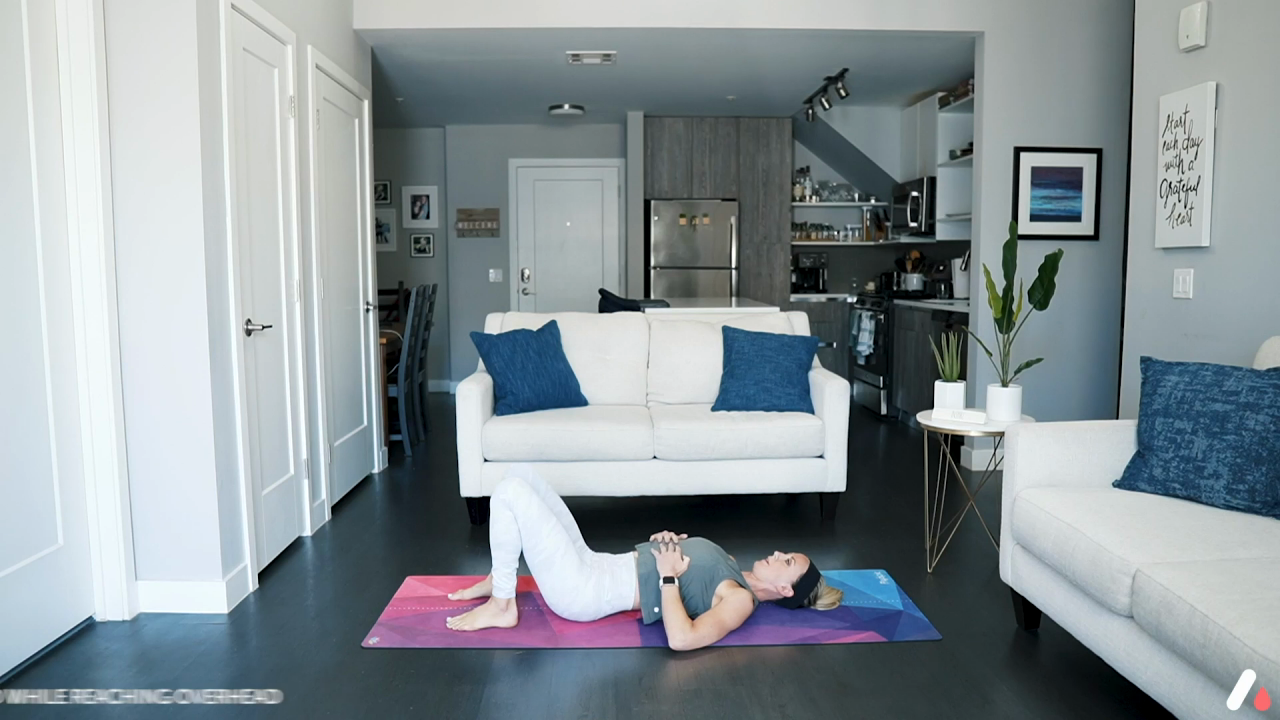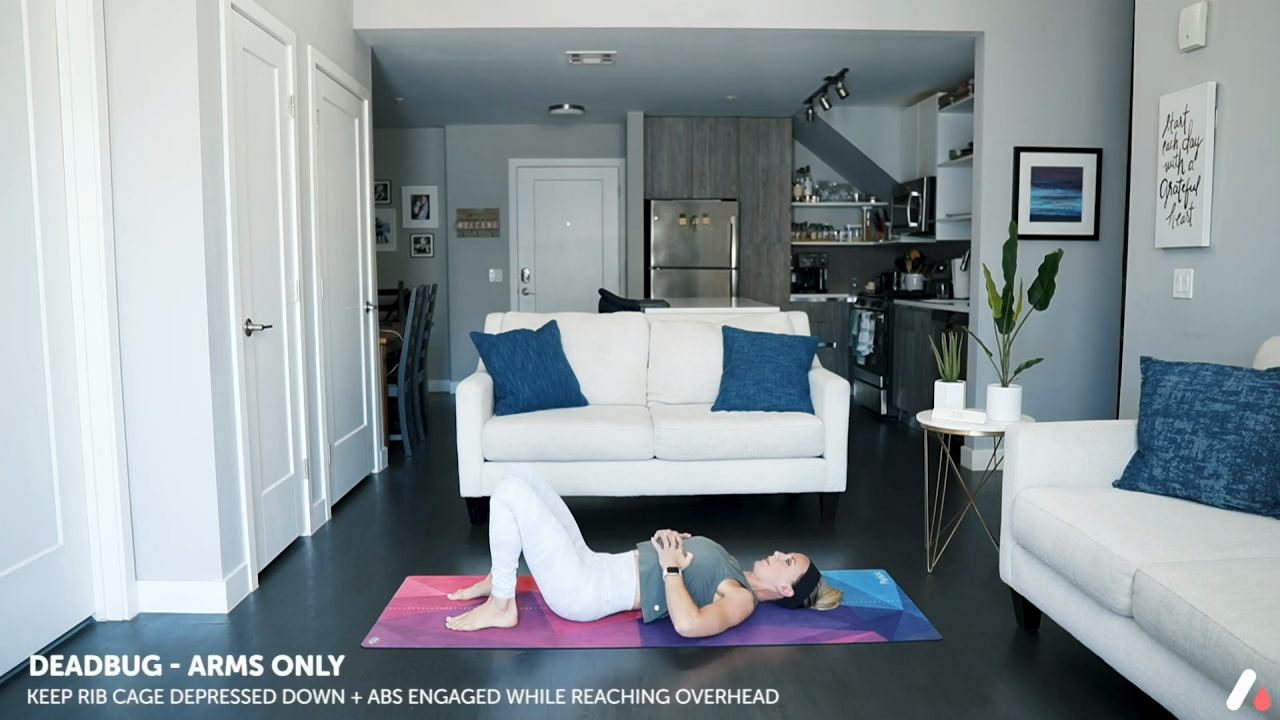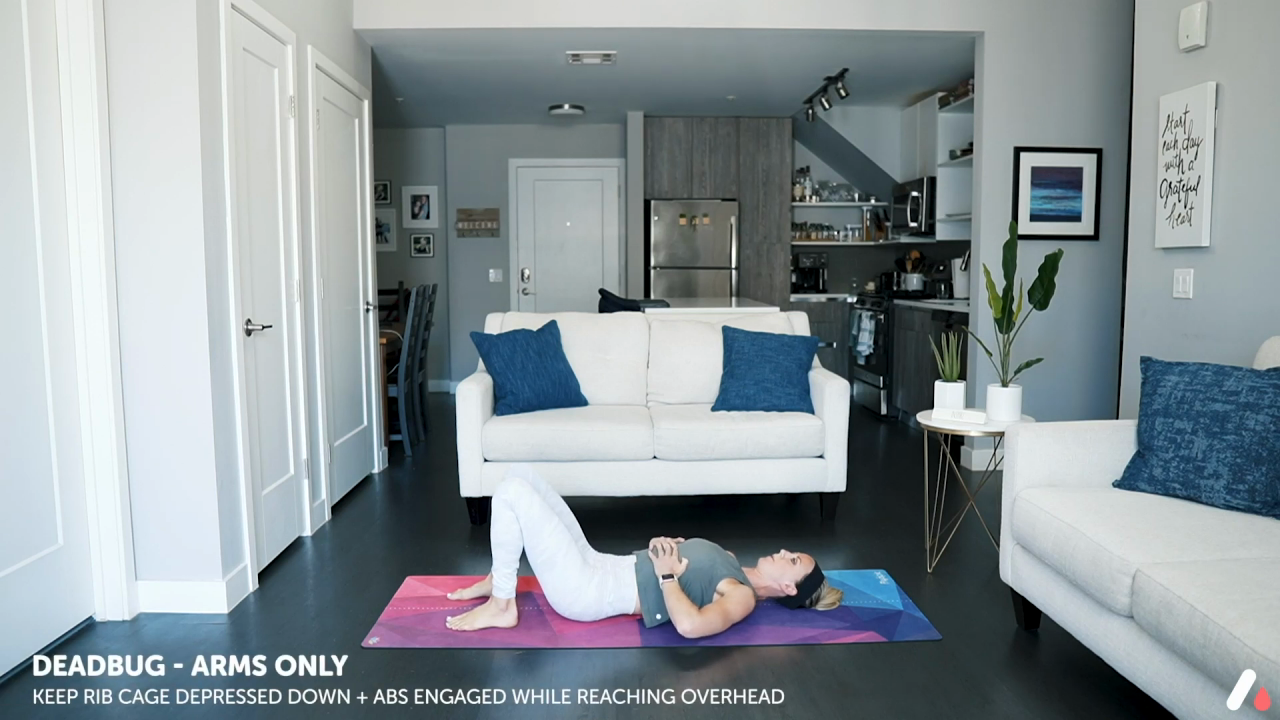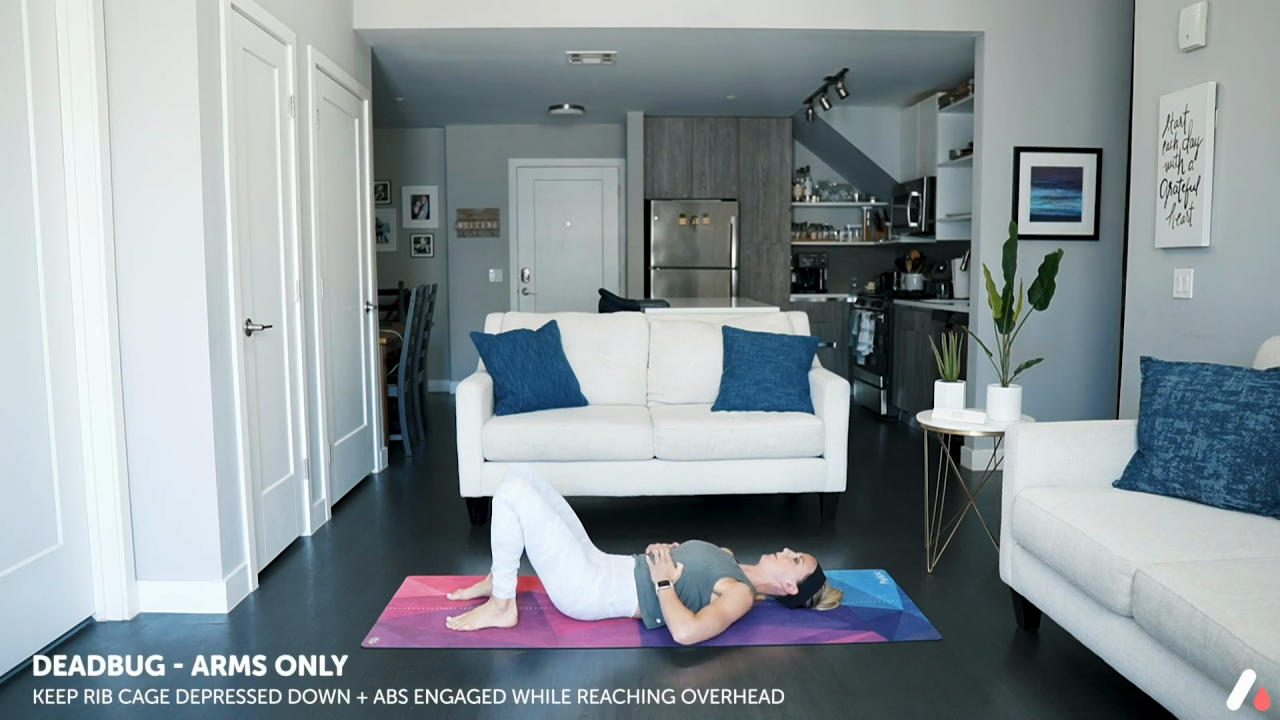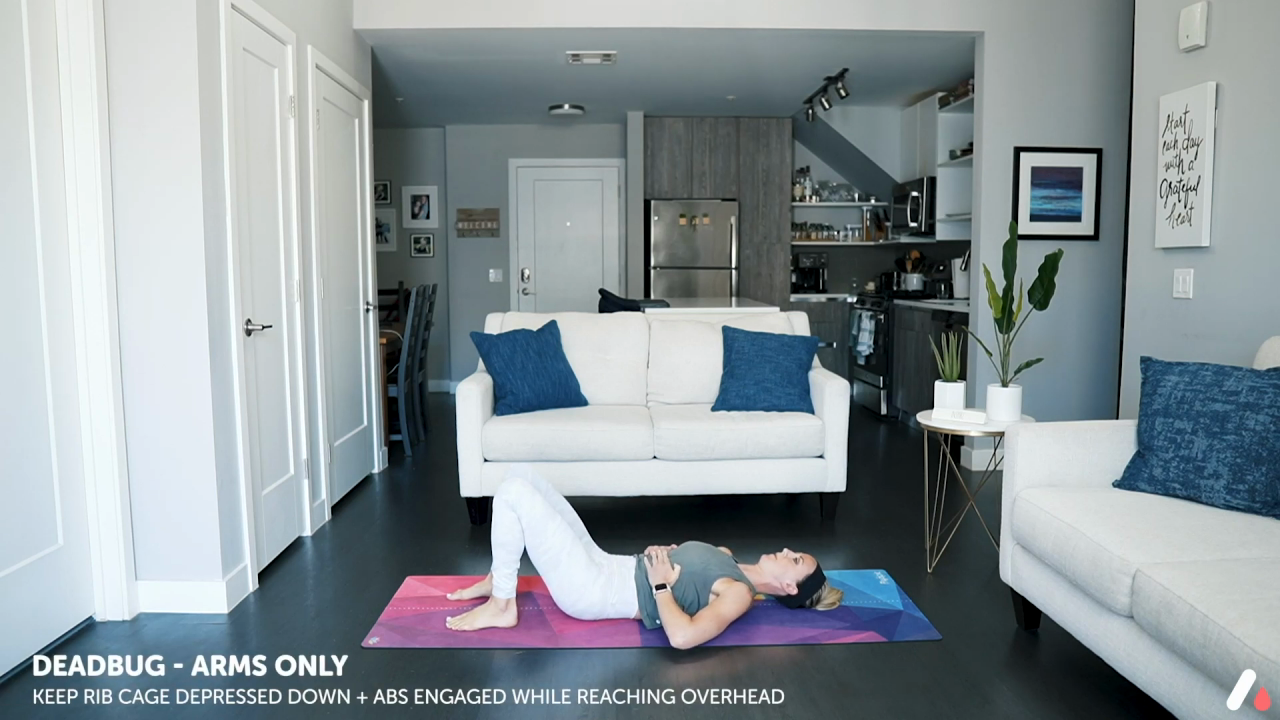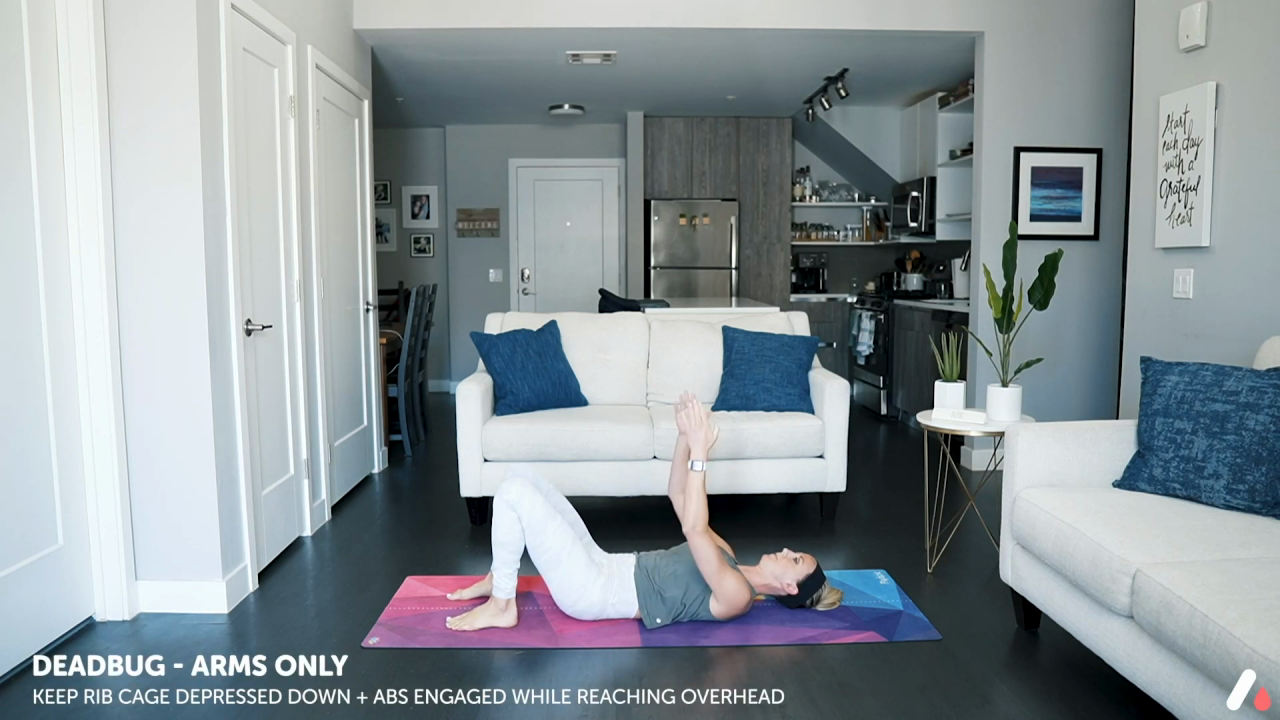
dt=0.7s
person 1, frame 1
left shoulder: (740, 600)
right shoulder: (733, 572)
left elbow: (681, 639)
left wrist: (668, 576)
right wrist: (668, 541)
left hip: (581, 591)
right hip: (593, 566)
left knee: (511, 491)
right knee: (522, 472)
left ankle: (501, 606)
right ankle: (498, 579)
person 1, frame 2
left shoulder: (741, 600)
right shoulder: (734, 573)
left elbow: (687, 624)
left wrist: (672, 567)
right wrist: (669, 540)
left hip: (580, 591)
right hip: (591, 566)
left knee: (509, 492)
right knee: (521, 473)
left ankle: (501, 607)
right ankle: (498, 579)
person 1, frame 3
left shoulder: (742, 597)
right shoulder: (734, 572)
left elbow: (689, 624)
left wrist: (667, 575)
right wrist: (666, 546)
left hip: (583, 591)
right hip: (596, 565)
left knee: (511, 492)
right knee: (521, 473)
left ankle: (501, 607)
right ankle: (497, 579)
person 1, frame 4
left shoulder: (741, 595)
right shoulder: (733, 570)
left elbow: (685, 631)
left wrist: (664, 581)
right wrist: (668, 552)
left hip: (586, 590)
right hip: (599, 568)
left knee: (513, 492)
right knee: (521, 474)
left ankle: (501, 607)
right ankle: (498, 579)
person 1, frame 5
left shoulder: (739, 594)
right shoulder: (730, 564)
left elbow: (682, 637)
left wrist: (661, 584)
right wrist: (663, 554)
left hip: (589, 591)
right hip: (602, 566)
left knee: (514, 492)
right knee: (522, 474)
left ankle: (502, 605)
right ankle: (497, 579)
person 1, frame 6
left shoulder: (736, 596)
right shoulder: (726, 558)
left elbow: (695, 530)
right elbow: (678, 497)
left wrist: (699, 454)
right wrist: (685, 439)
left hip: (589, 591)
right hip: (601, 570)
left knee: (514, 493)
right knee: (523, 475)
left ankle: (501, 607)
right ankle: (498, 579)
